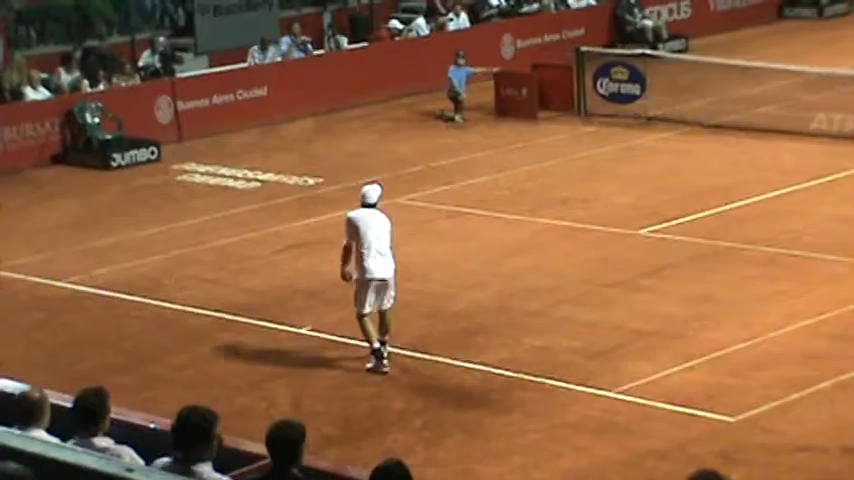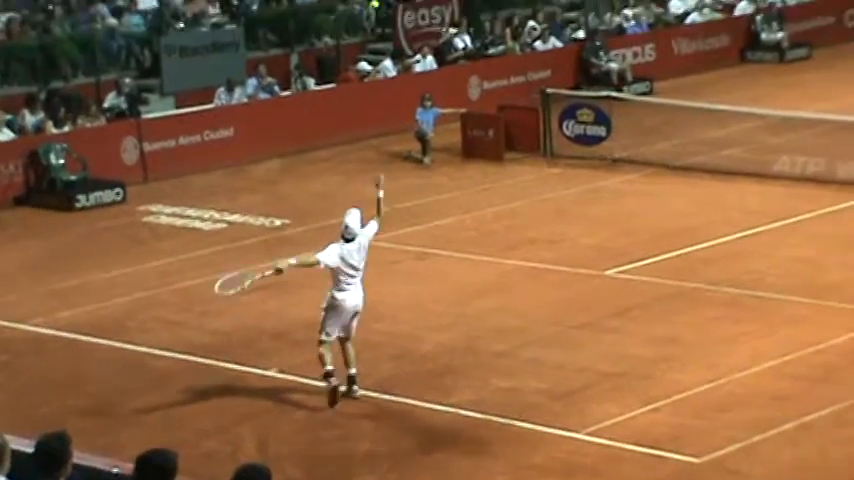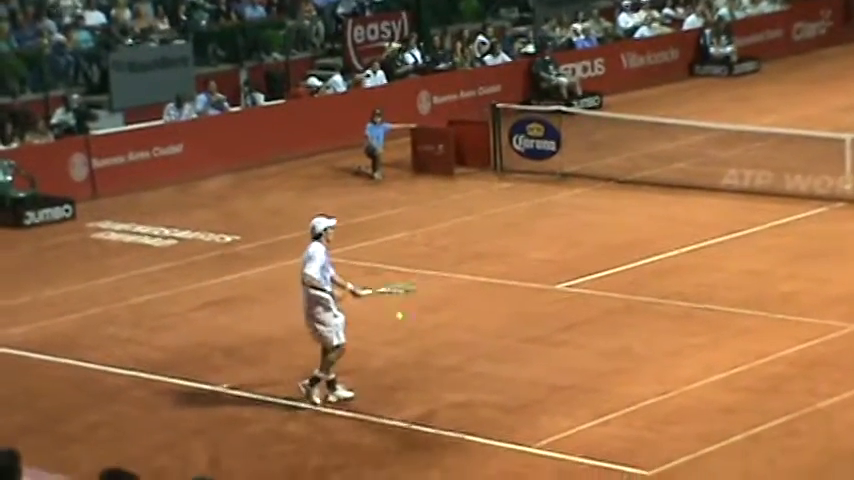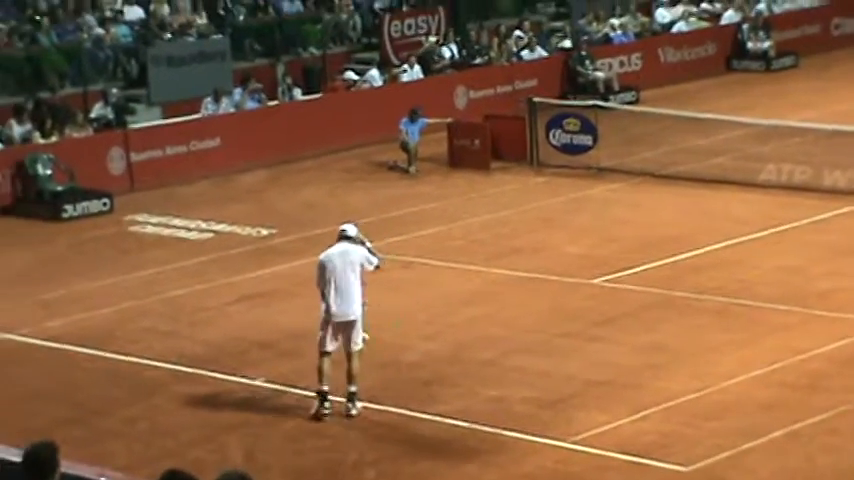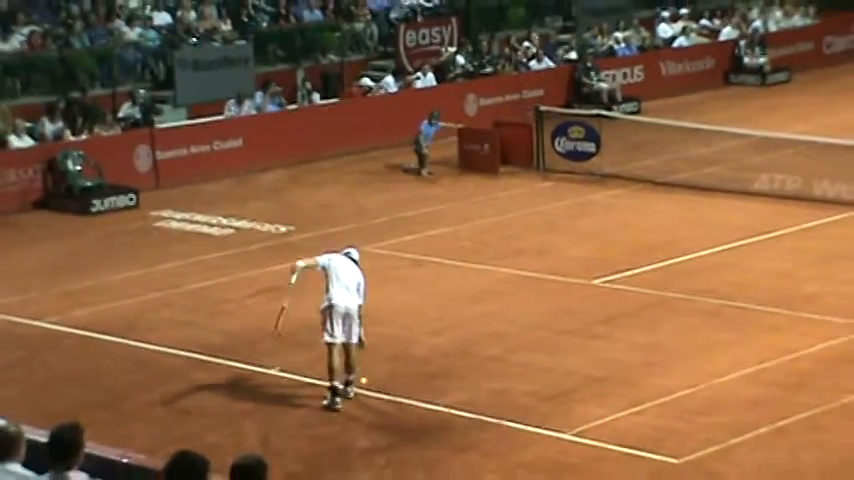
dt=1s
person 1, frame 1
left shoulder: (353, 217)
right shoulder: (384, 219)
left elbow: (348, 246)
left wrist: (344, 268)
left hip: (369, 272)
right hip: (387, 270)
left knee: (362, 314)
right knee: (384, 310)
left ankle: (379, 358)
right ankle: (383, 350)
person 1, frame 2
left shoulder: (336, 249)
right shoulder: (363, 239)
left elbow: (315, 260)
right elbow: (378, 220)
left wrist: (289, 262)
right wrist: (380, 195)
left hip: (339, 302)
right hip: (357, 299)
left knee: (324, 344)
right knee: (346, 340)
left ankle: (332, 380)
right ankle: (352, 384)
person 1, frame 3
left shoulder: (319, 250)
right shoulder: (317, 252)
left elbow: (331, 275)
right elbow: (306, 279)
left wrist: (352, 288)
right wrist: (330, 291)
left hip: (320, 306)
right hip: (321, 307)
left knee: (328, 347)
right knee: (339, 347)
left ankle: (333, 388)
right ankle: (312, 383)
person 1, frame 4
left shoulder: (324, 257)
right shoulder: (358, 251)
left elbow: (322, 291)
right elbow: (377, 264)
right wrist: (367, 244)
left hip: (331, 313)
right hip: (353, 312)
left knee: (324, 355)
right knee: (352, 355)
left ankle: (323, 400)
right ankle: (351, 402)
person 1, frame 5
left shoulder: (332, 258)
right shoulder: (358, 272)
left elbow: (315, 261)
right elbow: (359, 307)
left wrist: (300, 264)
right wrist: (360, 330)
left hip: (334, 304)
right hip: (351, 306)
left knee: (333, 347)
right knee: (350, 347)
left ankle: (335, 396)
right ankle: (348, 387)
